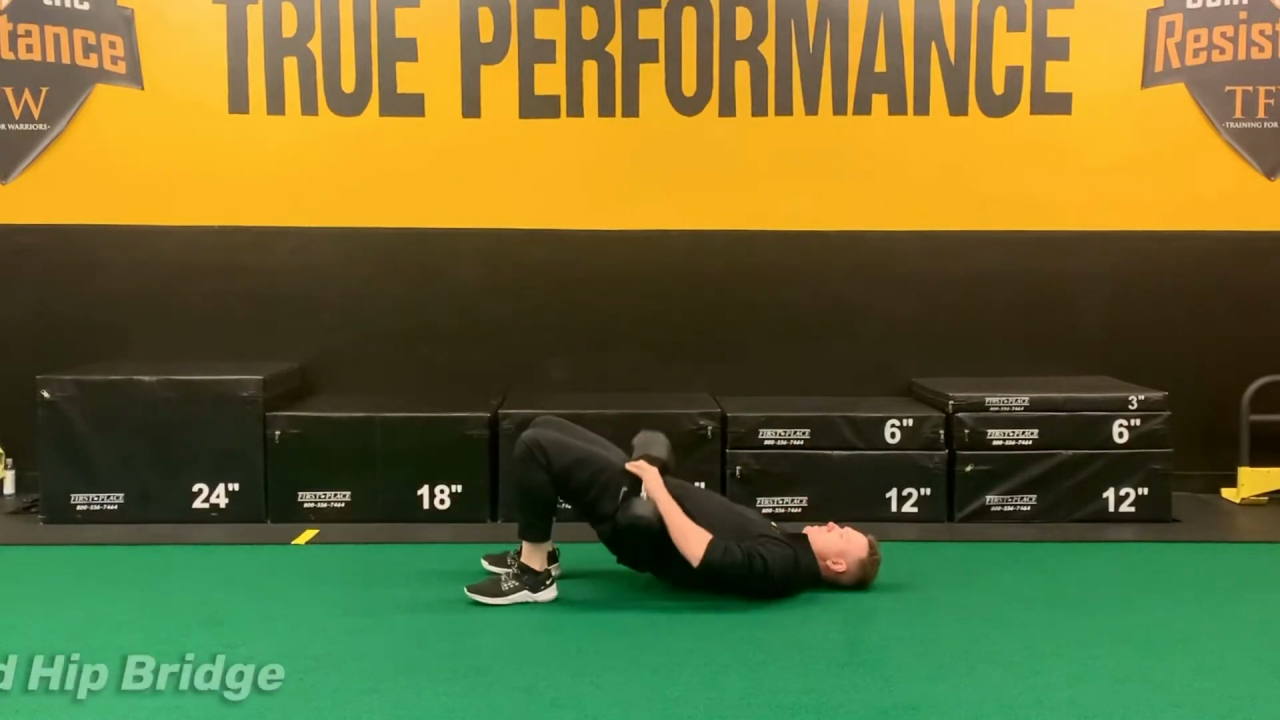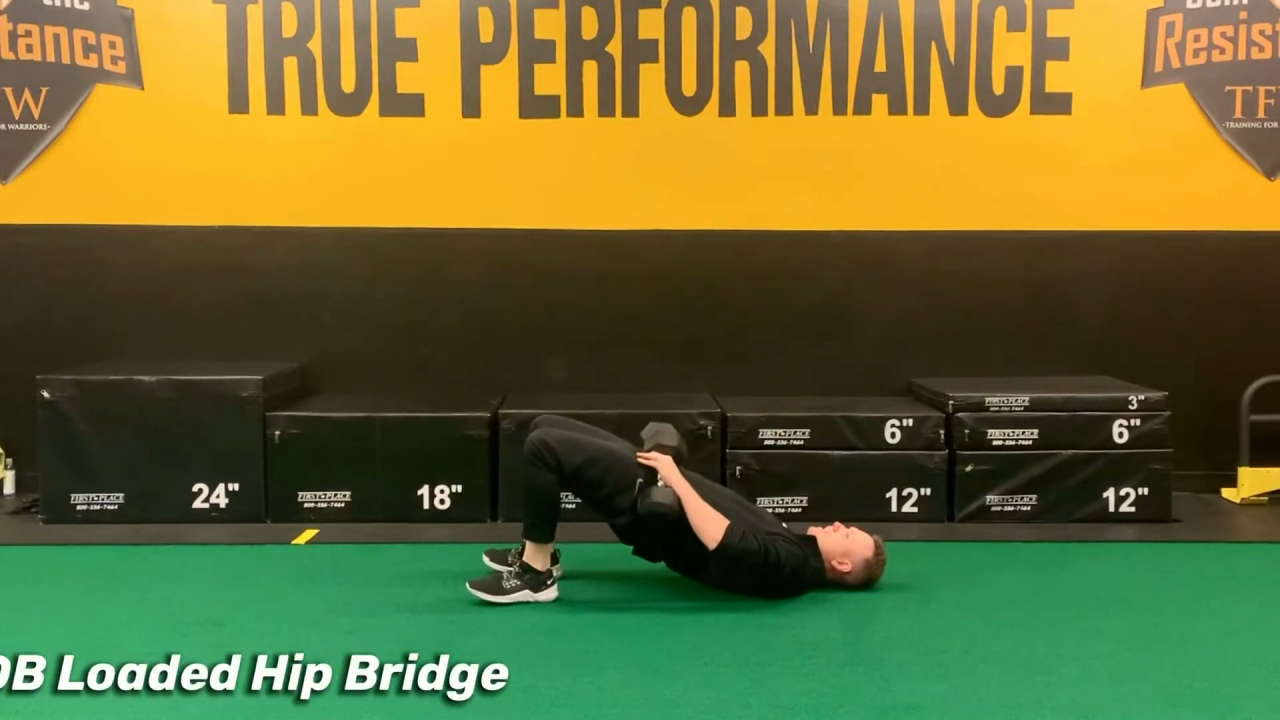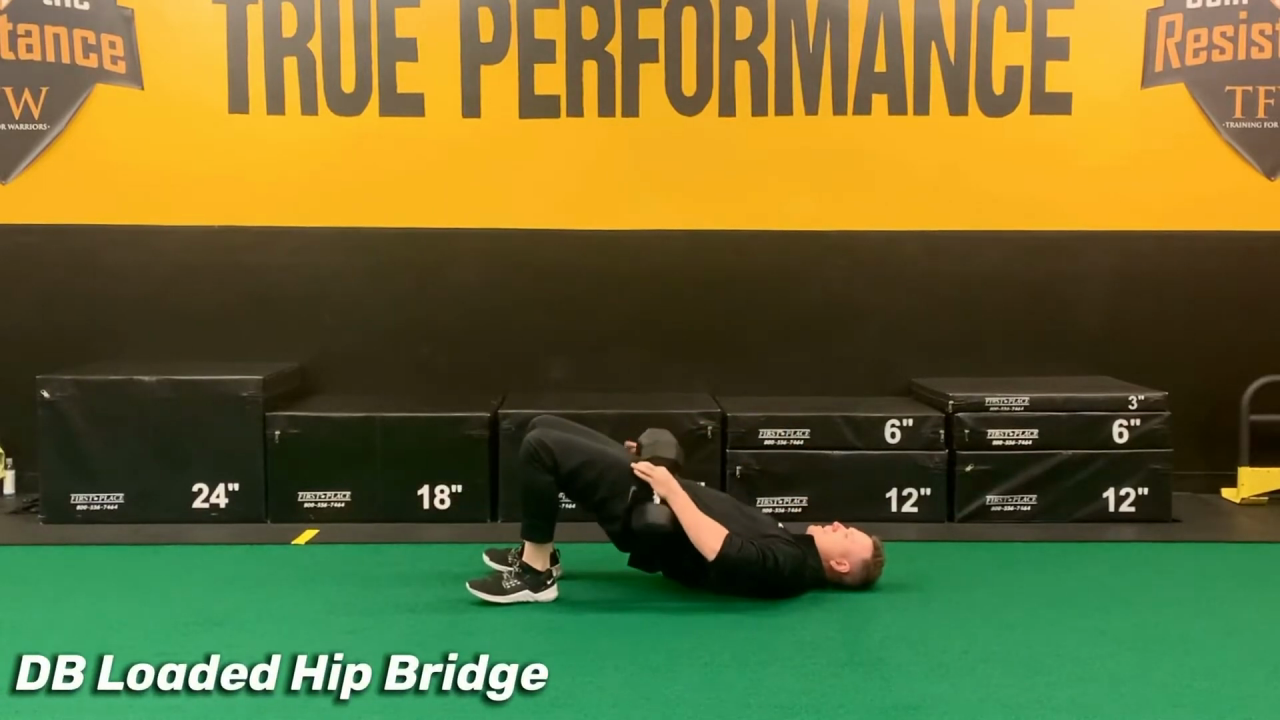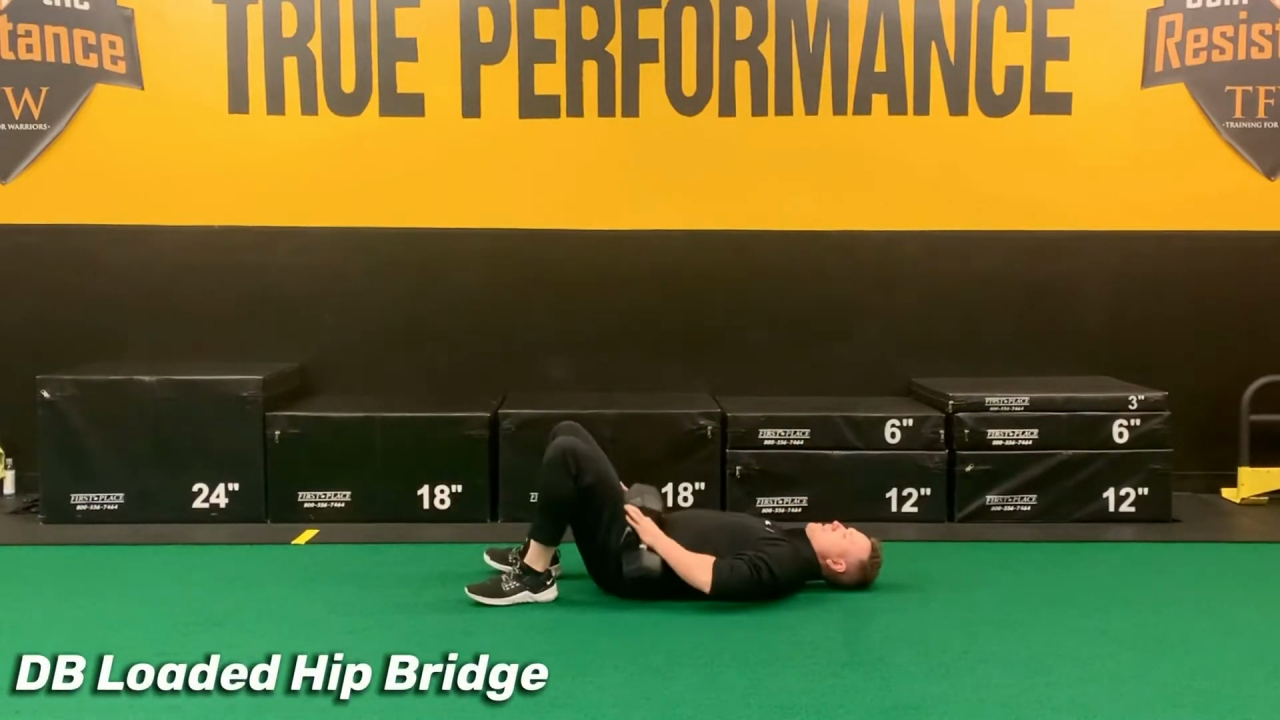
dt=0.4s
person 1, frame 1
left shoulder: (781, 567)
right shoulder: (786, 546)
left elbow: (705, 557)
left wrist: (658, 492)
right wrist: (658, 487)
right hip: (647, 489)
left knee: (533, 447)
right knee: (544, 429)
left ankle: (532, 574)
right ankle: (539, 553)
person 1, frame 2
left shoulder: (791, 566)
right shoulder: (792, 545)
left elbow: (723, 542)
left wrist: (675, 479)
right wrist: (669, 474)
right hip: (658, 481)
left knee: (542, 446)
right knee: (545, 428)
left ankle: (534, 574)
right ankle: (538, 552)
person 1, frame 3
left shoulder: (790, 567)
right shoulder: (790, 544)
left elbow: (722, 553)
left wrist: (671, 490)
right wrist: (654, 470)
left hip: (645, 507)
right hip: (655, 495)
left knee: (540, 447)
right knee: (544, 428)
left ankle: (534, 574)
right ankle: (537, 552)
person 1, frame 4
left shoulder: (787, 564)
right shoulder: (784, 541)
left elbow: (714, 579)
left wrist: (656, 536)
right wrist: (640, 507)
right hip: (644, 535)
left knee: (566, 453)
right knee: (567, 433)
left ankle: (534, 576)
right ankle: (537, 553)
